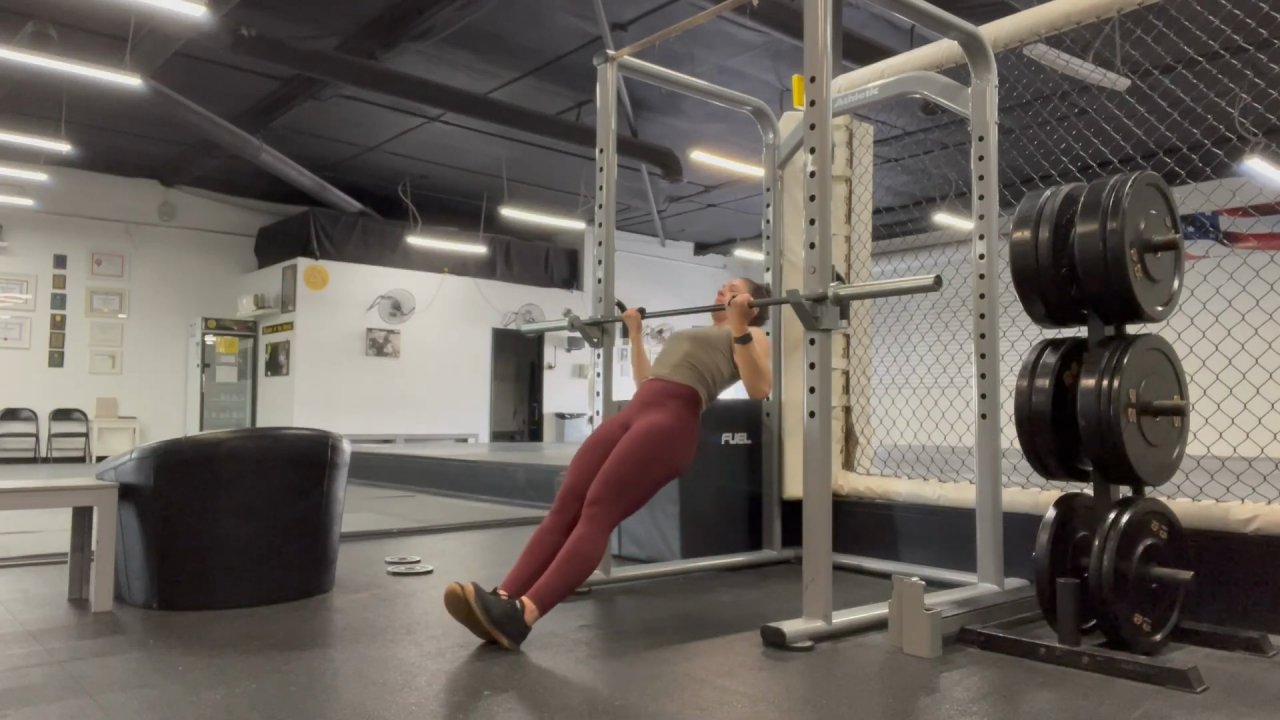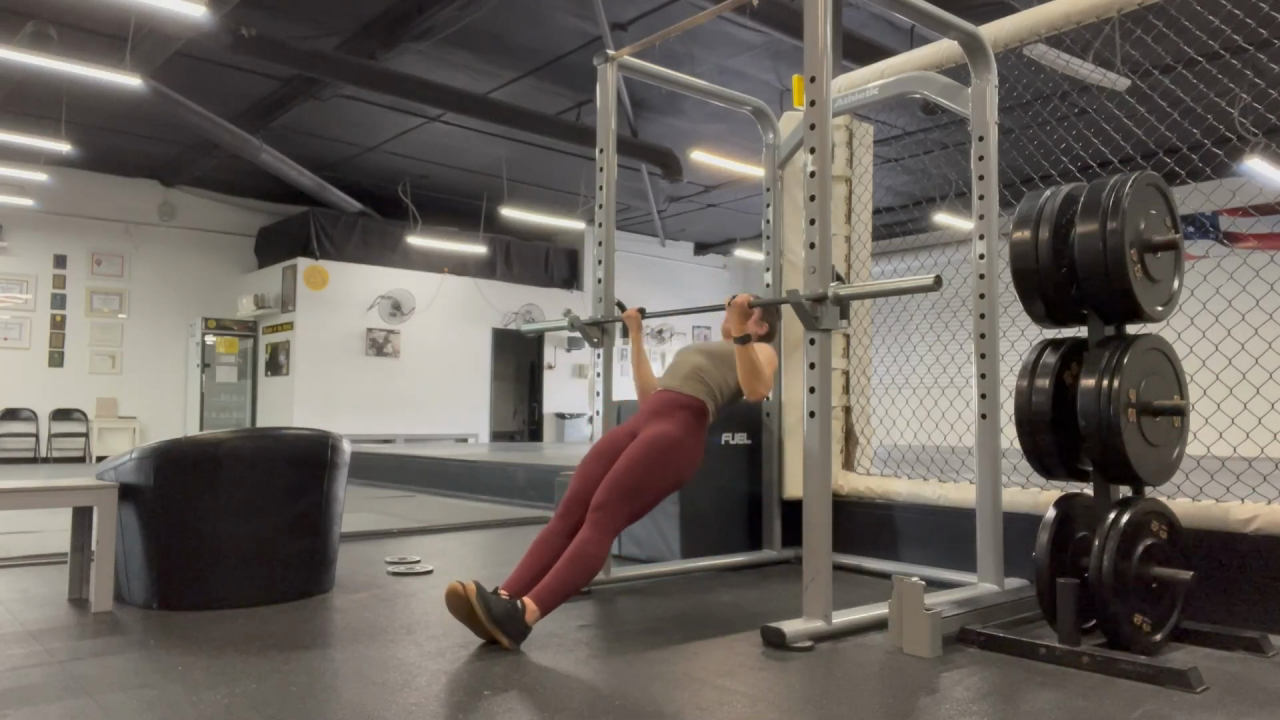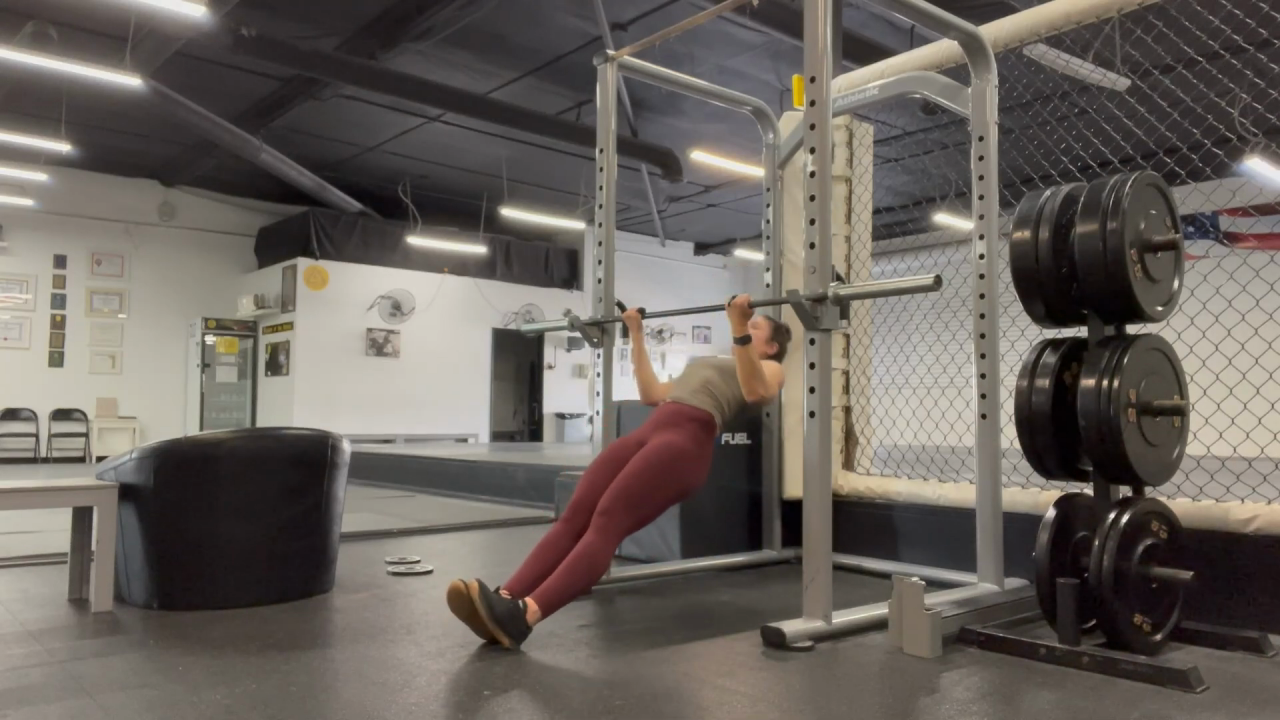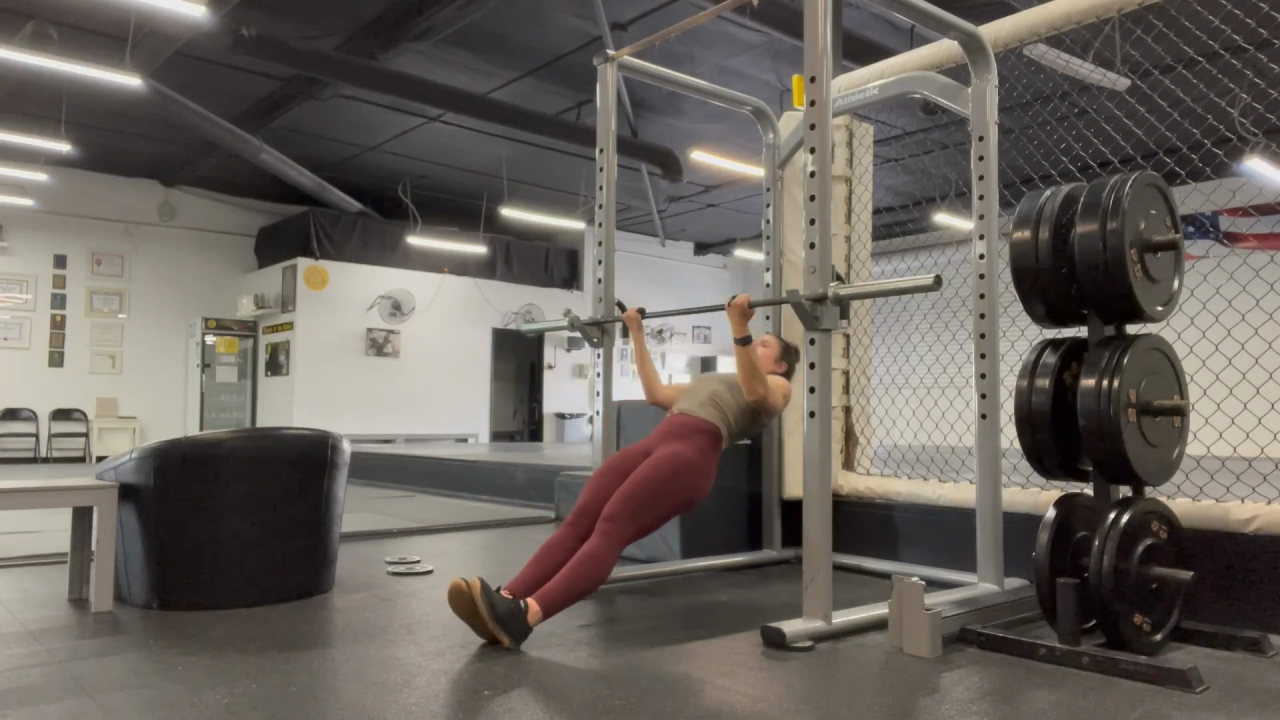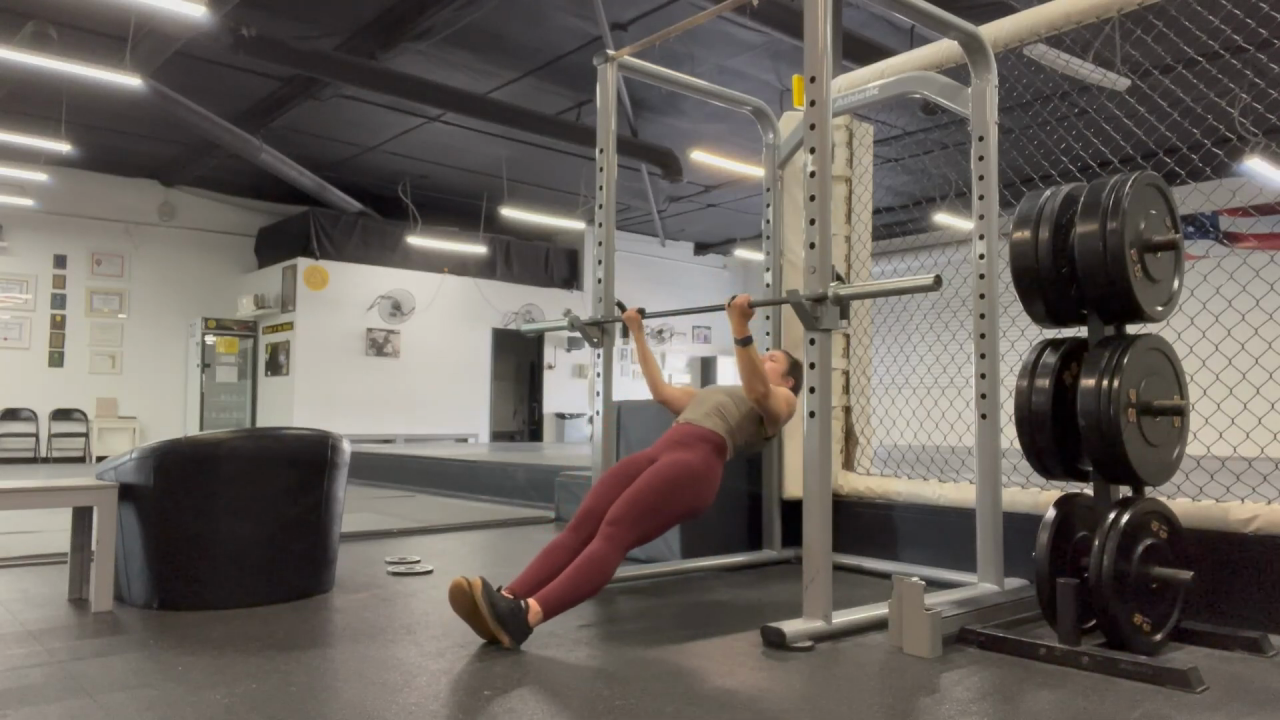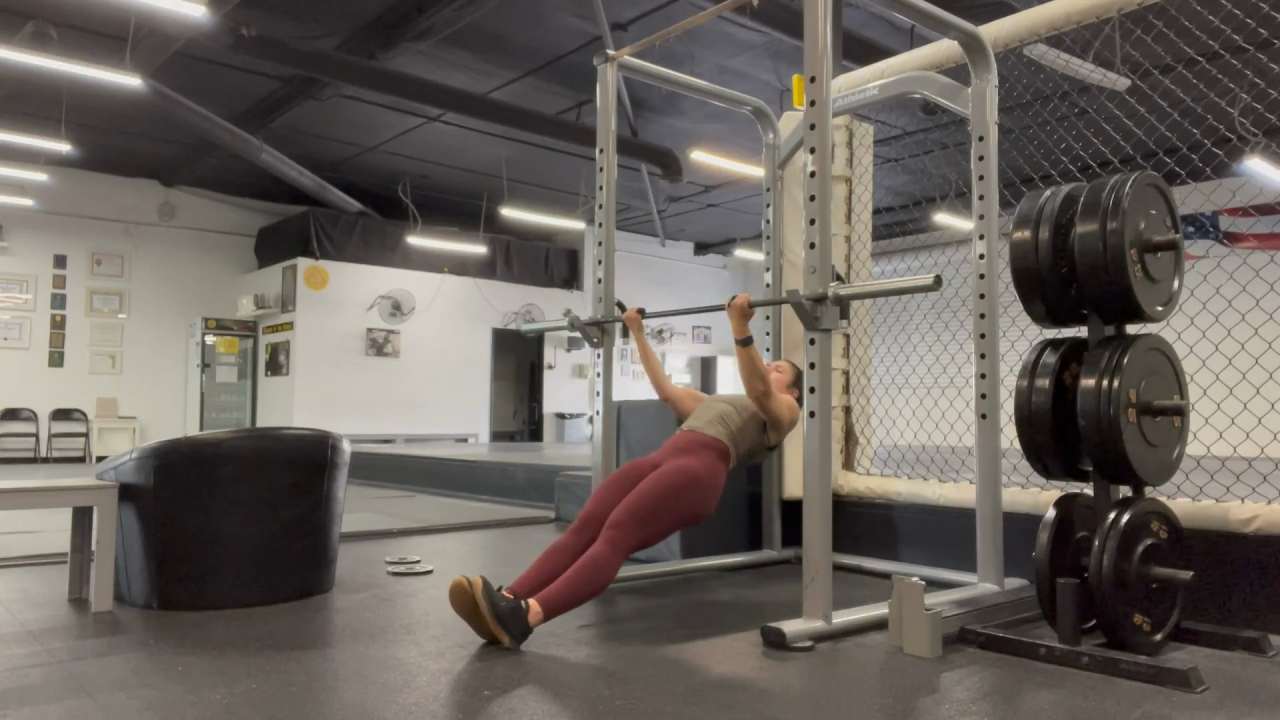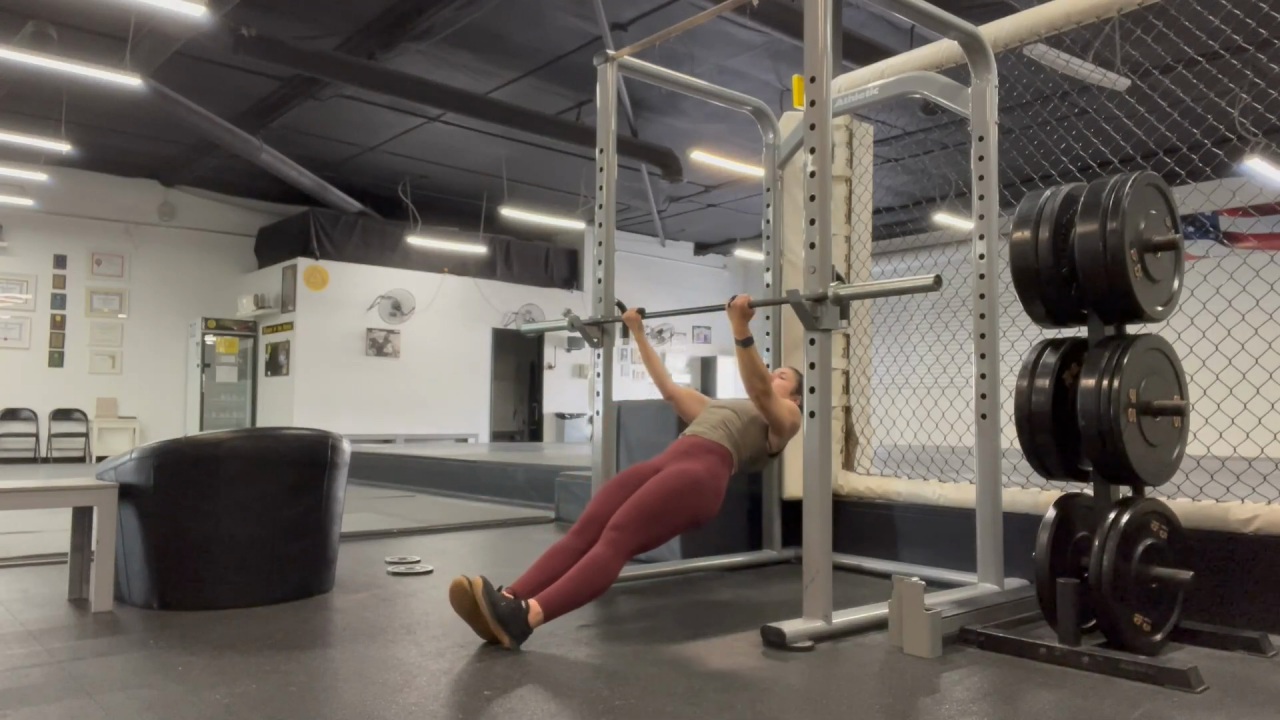
dt=0.1s
person 1, frame 1
left shoulder: (748, 335)
right shoulder: (696, 339)
left elbow: (760, 389)
left wrist: (740, 328)
right wrist: (636, 333)
left hip: (672, 420)
right hip: (633, 411)
left knee: (597, 513)
right knee: (565, 510)
left ankle: (520, 616)
right ankle: (502, 601)
person 1, frame 2
left shoulder: (760, 352)
right shoulder: (699, 350)
left elbow: (756, 391)
right elbow: (647, 390)
left wrist: (741, 329)
right wrist: (636, 334)
left hip: (681, 428)
right hip: (640, 421)
left knee: (600, 519)
right knee: (569, 514)
left ankle: (520, 617)
right ankle: (504, 600)
person 1, frame 3
left shoulder: (769, 367)
right shoulder: (708, 366)
left elbow: (756, 394)
right elbow: (651, 394)
left wrist: (742, 330)
right wrist: (637, 335)
left hip: (686, 439)
right hip: (647, 431)
left knee: (605, 523)
right knee: (574, 518)
left ankle: (523, 616)
right ankle: (506, 599)
person 1, frame 4
left shoulder: (777, 389)
right shoulder: (711, 381)
left elbow: (756, 393)
right elbow: (655, 393)
left wrist: (741, 329)
right wrist: (638, 334)
left hip: (694, 452)
right hip: (653, 441)
left knee: (610, 528)
right knee: (577, 523)
left ankle: (523, 617)
right ankle: (506, 599)
person 1, frame 5
left shoulder: (781, 401)
right shoulder: (713, 394)
left elbow: (759, 392)
right elbow: (661, 392)
left wrist: (741, 330)
right wrist: (638, 334)
left hip: (696, 461)
right hip: (657, 450)
left knee: (613, 532)
right knee: (580, 527)
left ankle: (524, 617)
right ankle: (508, 600)
person 1, frame 6
left shoulder: (783, 413)
right shoulder: (717, 402)
left elbow: (758, 390)
right elbow: (666, 390)
left wrist: (741, 330)
right wrist: (638, 334)
left hip: (701, 469)
right hip: (661, 457)
left knee: (615, 535)
right knee: (582, 530)
left ankle: (524, 617)
right ankle: (507, 601)
person 1, frame 7
left shoulder: (785, 418)
right shoulder: (719, 407)
left elbow: (759, 390)
right elbow: (670, 389)
left wrist: (742, 330)
right wrist: (639, 334)
left hip: (702, 472)
right hip: (662, 461)
left knee: (616, 537)
right knee: (584, 531)
left ankle: (525, 618)
right ankle: (508, 602)
